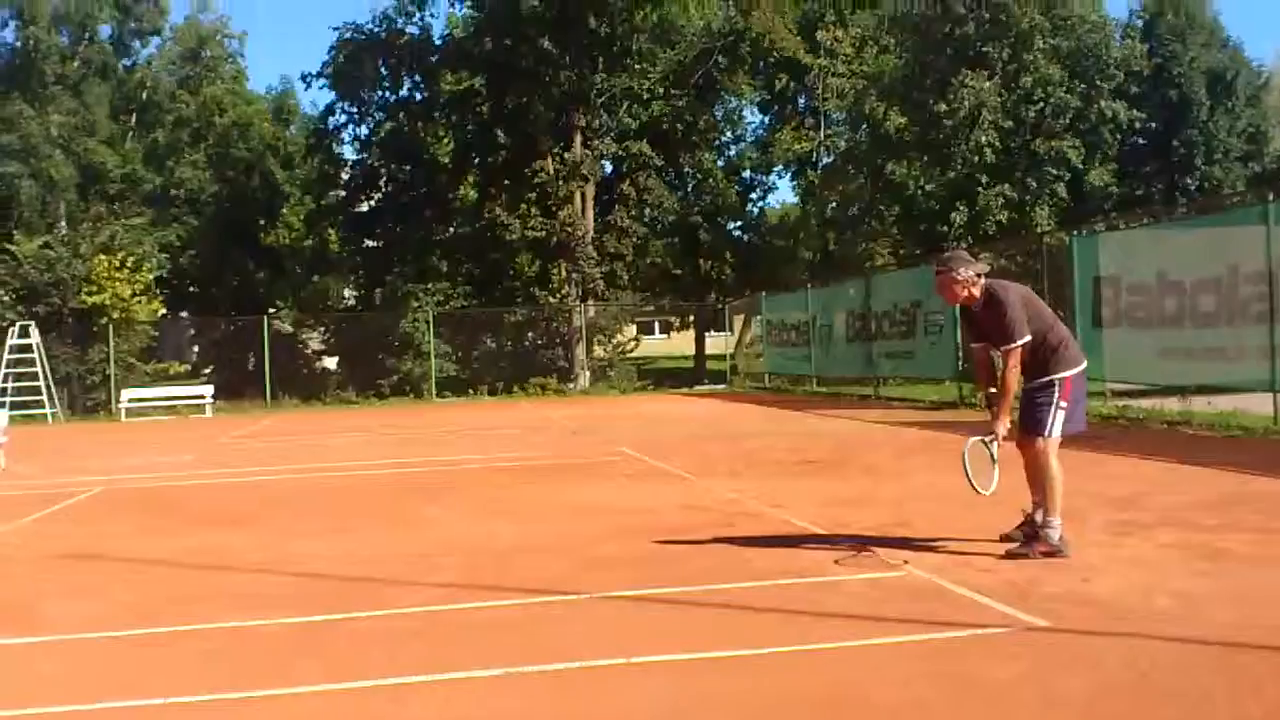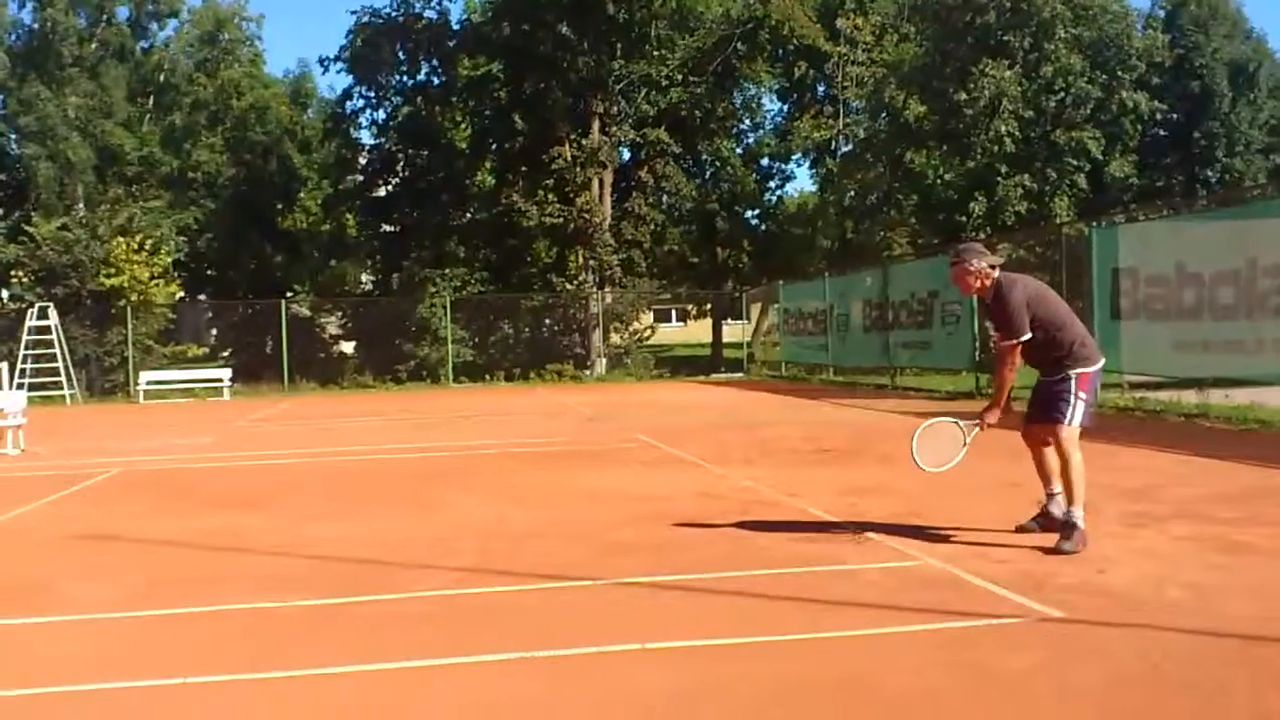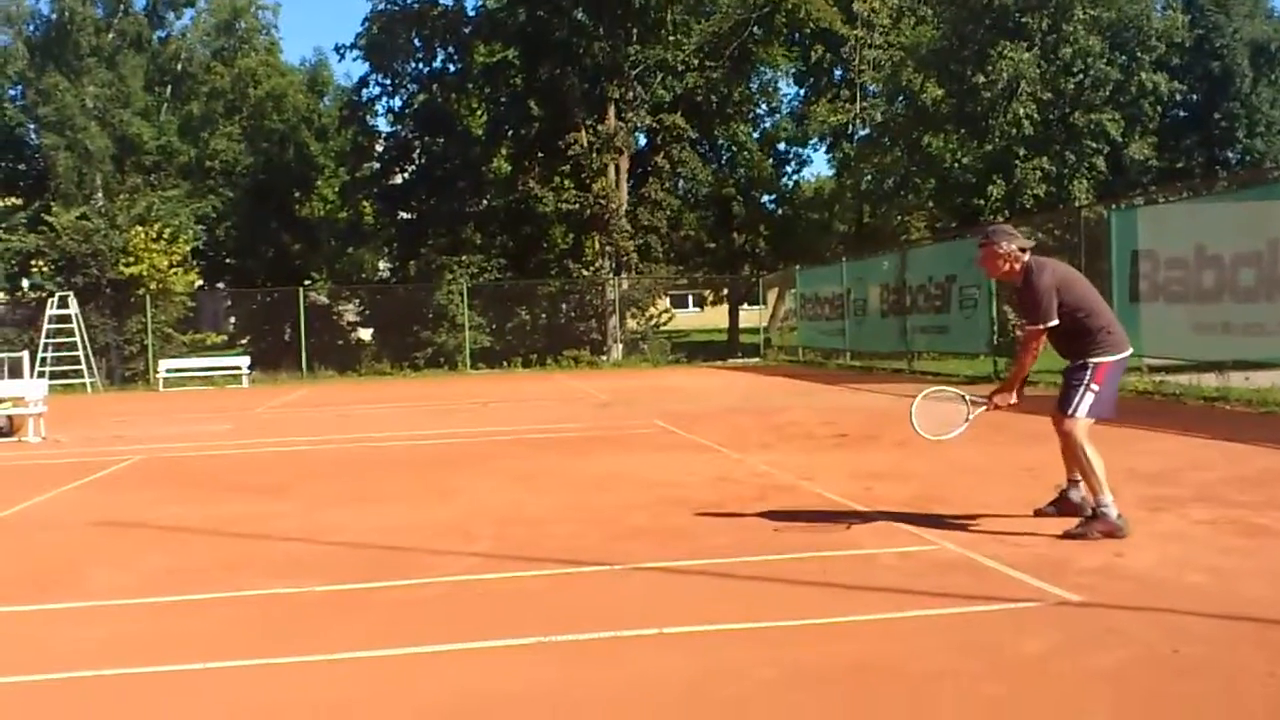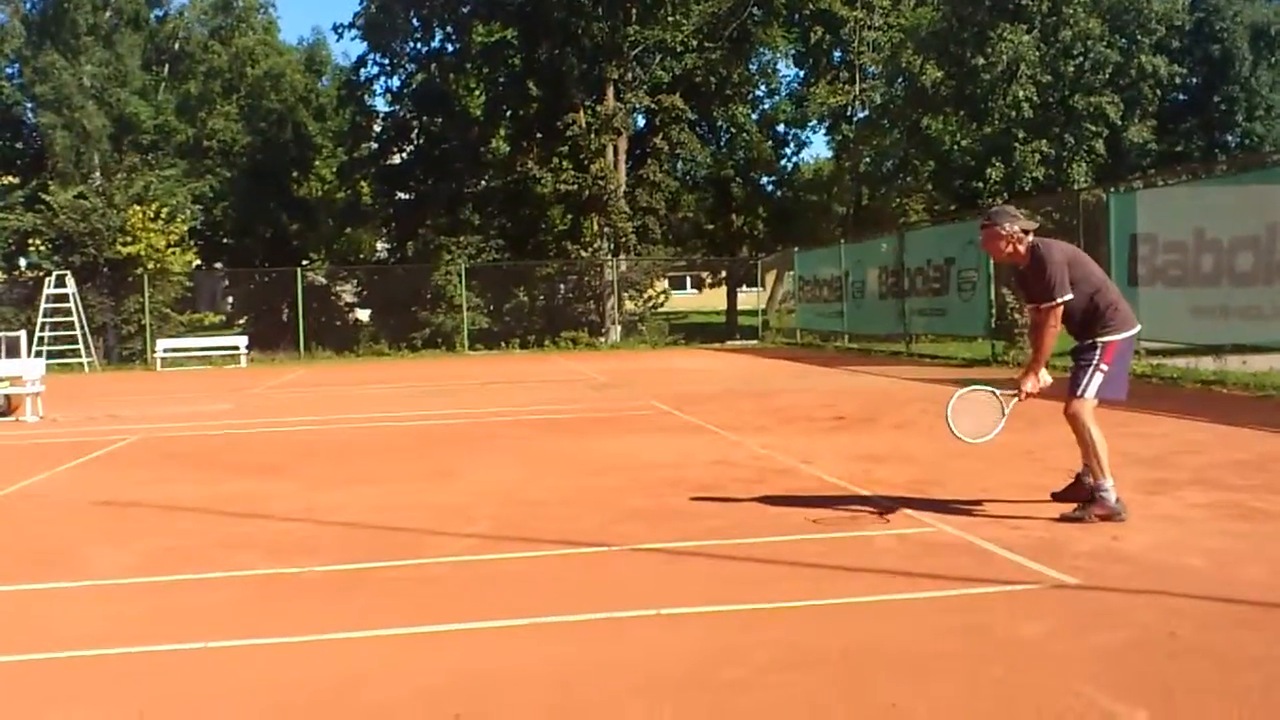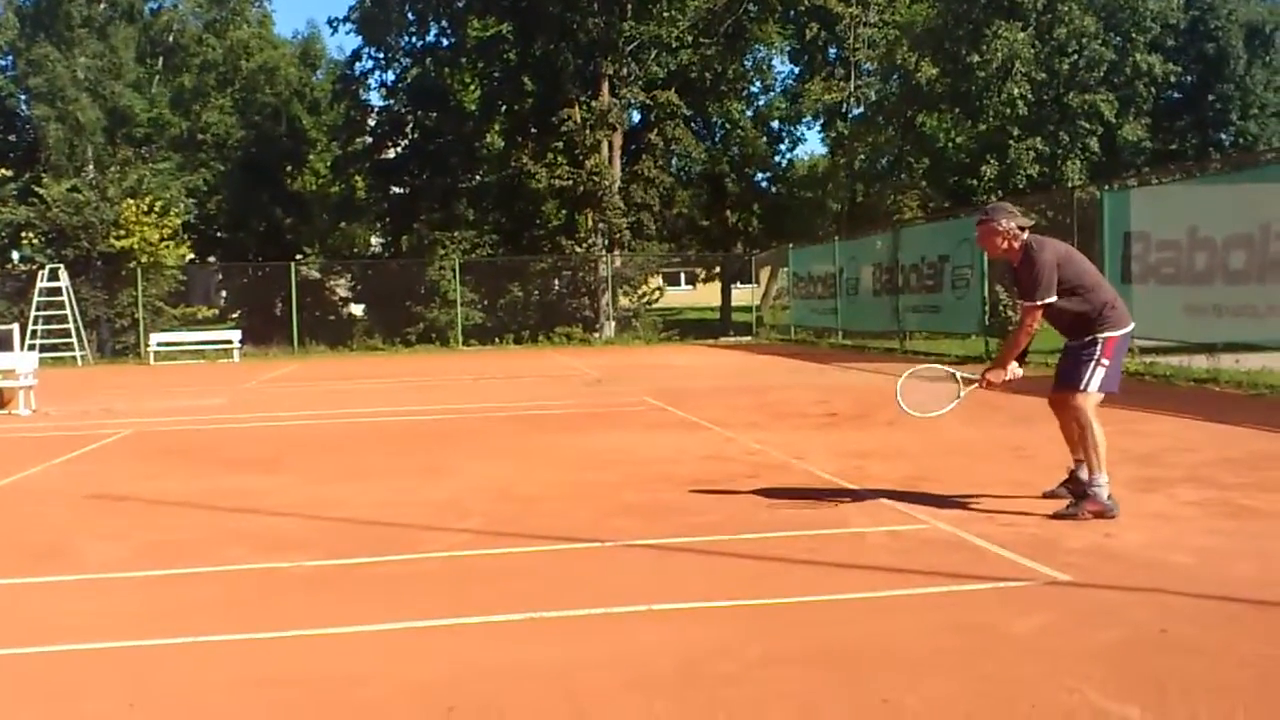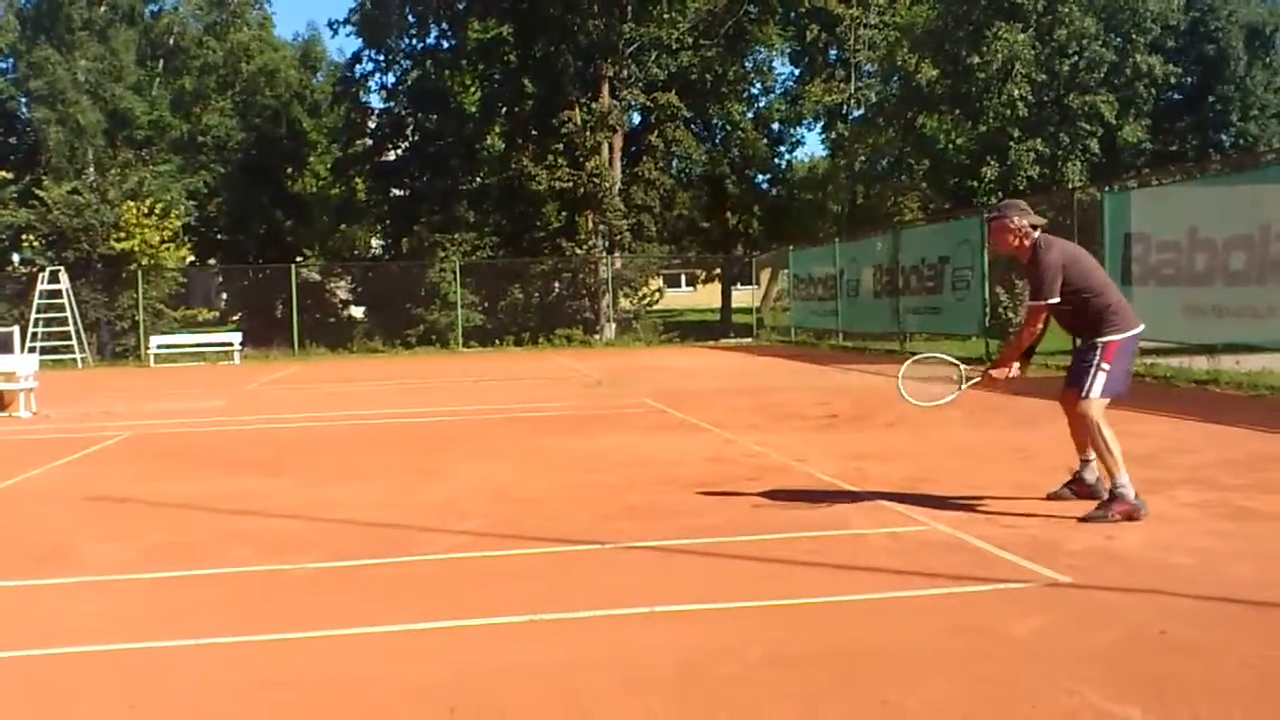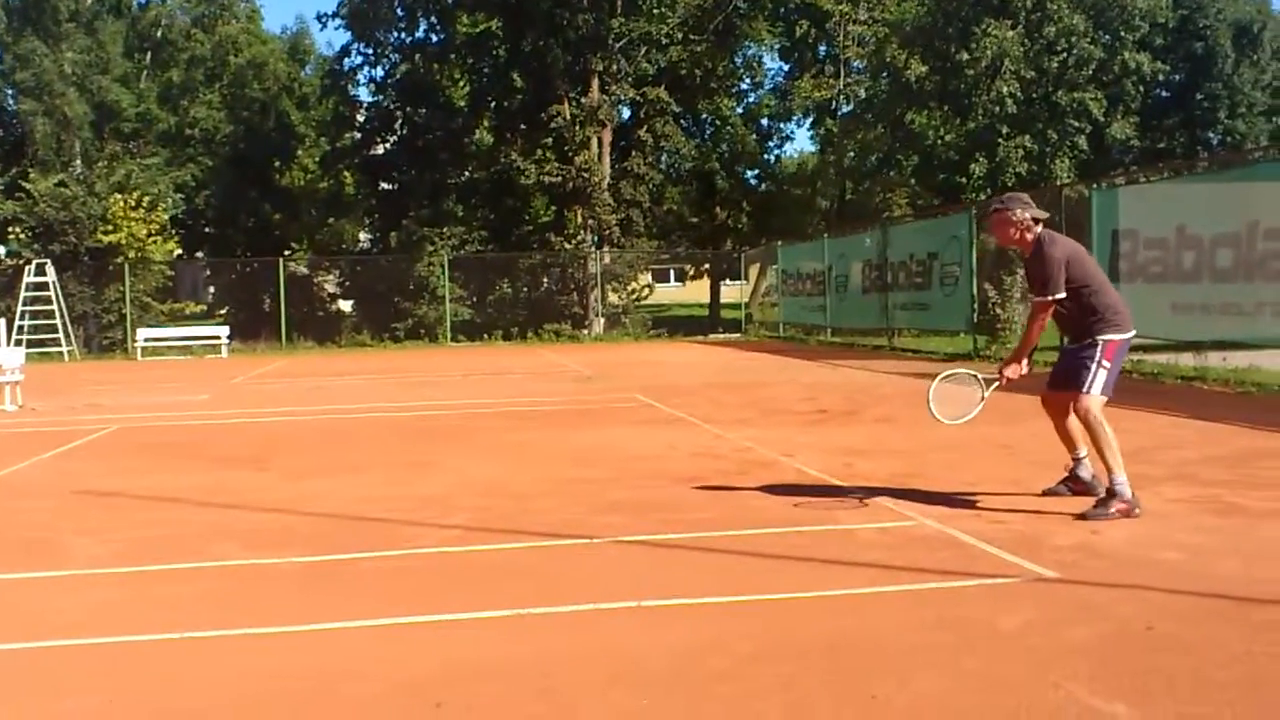
dt=0.4s
person 1, frame 1
left shoulder: (1004, 299)
right shoulder: (969, 310)
left elbow: (1012, 365)
right elbow: (982, 359)
left wrist: (1002, 416)
right wrist: (992, 403)
left hip: (1060, 370)
right hip: (1037, 373)
left knee: (1043, 448)
right knee: (1027, 446)
left ankle: (1052, 537)
right ankle: (1038, 520)
person 1, frame 2
left shoulder: (1011, 294)
right shoulder: (992, 297)
left elbow: (1012, 359)
right elbow: (1002, 351)
left wrist: (995, 406)
right wrist: (1002, 401)
left hip: (1077, 365)
right hip: (1052, 367)
left knee: (1063, 438)
right knee: (1034, 434)
left ankle: (1076, 524)
right ankle: (1055, 510)
person 1, frame 3
left shoulder: (1040, 279)
right shoulder: (1025, 281)
left elbow: (1034, 346)
right elbow: (1028, 340)
left wrist: (1007, 388)
right wrist: (1017, 384)
left hip: (1102, 352)
right hip: (1088, 352)
left knee: (1073, 429)
right knee: (1063, 422)
left ankle: (1108, 515)
right ankle: (1074, 496)
person 1, frame 4
left shoulder: (1048, 257)
right shoulder: (1025, 270)
left elbow: (1052, 323)
right elbow: (1038, 322)
left wrist: (1032, 372)
right wrist: (1037, 369)
left hip: (1112, 332)
right hip: (1094, 334)
left knee: (1078, 410)
right knee: (1078, 409)
left ankle: (1108, 499)
right ankle: (1087, 481)
person 1, frame 5
left shoulder: (1040, 256)
right shoulder: (1021, 263)
left elbow: (1030, 323)
right elbow: (1029, 320)
left wrist: (999, 366)
right wrist: (1014, 361)
left hip: (1106, 329)
right hip: (1083, 332)
left knee: (1080, 405)
right knee: (1060, 402)
left ankle: (1100, 496)
right ankle: (1081, 477)
person 1, frame 6
left shoulder: (1047, 257)
right shoulder: (1036, 257)
left elbow: (1033, 324)
right elbow: (1038, 322)
left wrist: (1002, 363)
right wrist: (1021, 359)
left hip: (1113, 332)
right hip: (1097, 334)
left knee: (1088, 411)
right knee: (1071, 402)
left ankle: (1126, 497)
right ankle: (1087, 478)
person 1, frame 7
left shoulder: (1051, 252)
right shoulder: (1034, 254)
left elbow: (1041, 318)
right elbow: (1038, 314)
left wrist: (1014, 360)
right wrist: (1024, 358)
left hip: (1107, 332)
right hip: (1082, 334)
left knee: (1086, 406)
right knee: (1054, 401)
left ankle: (1122, 495)
right ankle: (1082, 475)
